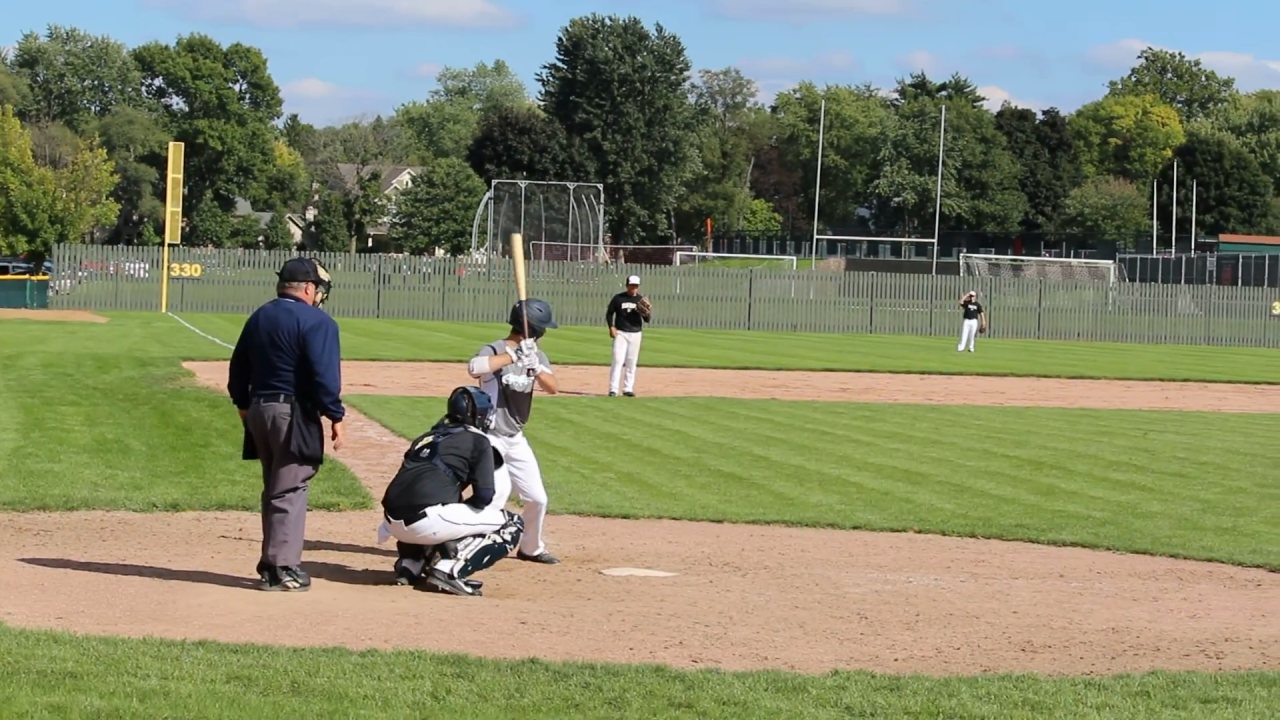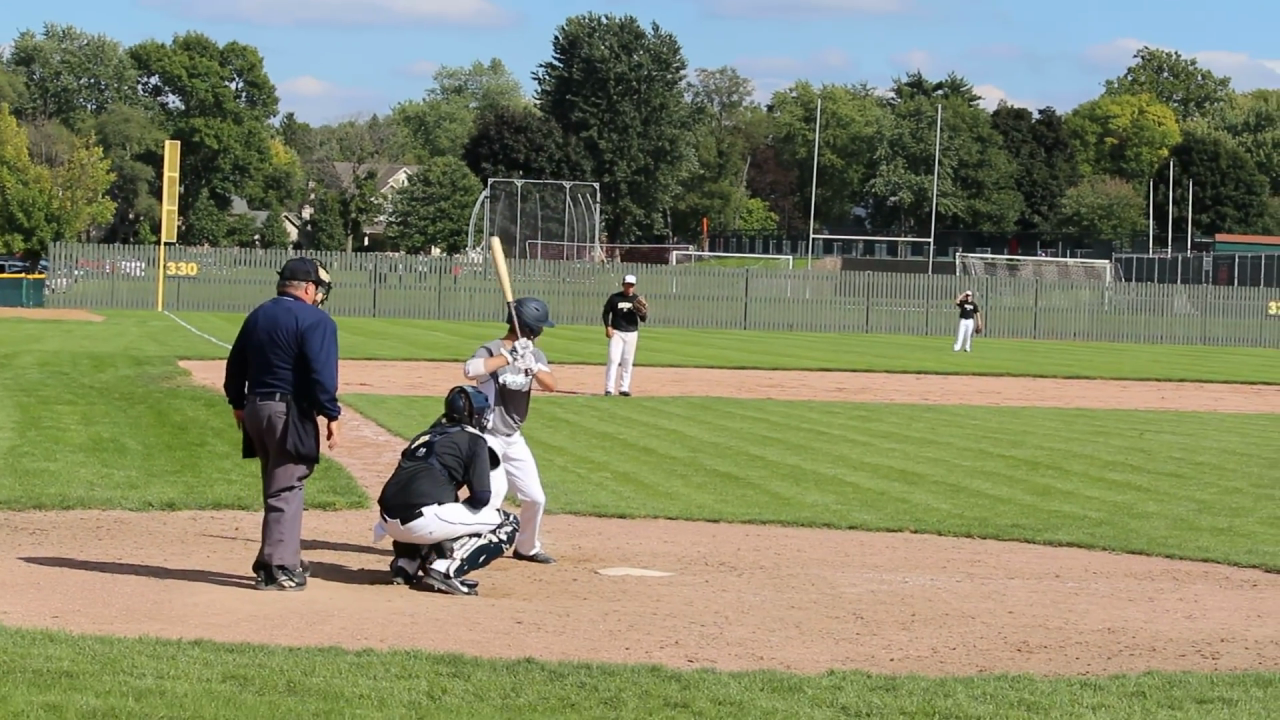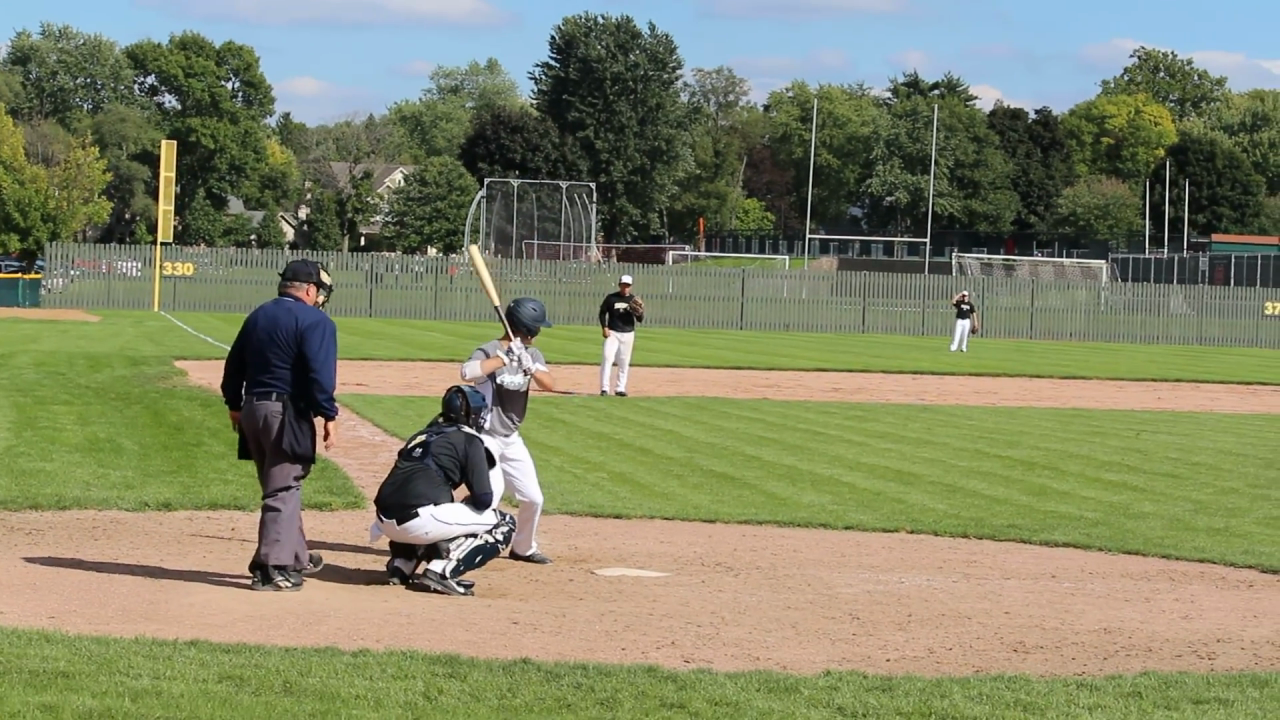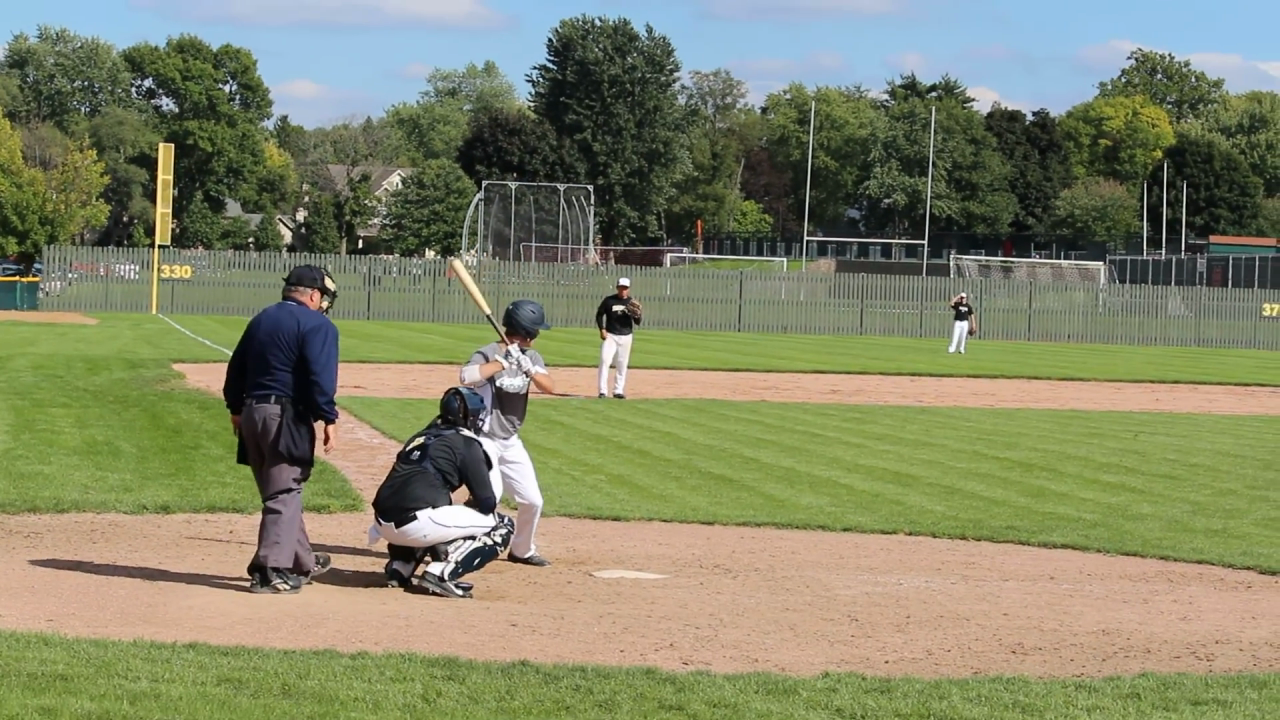
dt=0.1s
person 1, frame 1
left shoulder: (259, 317)
right shoulder: (317, 321)
left elbow: (238, 366)
right elbow: (325, 375)
left wrist: (243, 403)
right wrist: (335, 416)
left hip: (260, 411)
right hip: (294, 414)
left knee: (275, 491)
right knee: (290, 492)
left ankle: (274, 562)
right ankle: (280, 568)
person 1, frame 2
left shoulder: (257, 315)
right shoulder: (316, 320)
left elbow: (236, 364)
right elbow: (322, 373)
left wrist: (238, 403)
right wrist: (331, 415)
left hip: (256, 410)
right hip: (291, 414)
left knee: (278, 488)
right knee: (286, 491)
left ankle: (284, 559)
right ankle: (276, 568)
person 1, frame 3
left shoulder: (257, 316)
right shoulder: (315, 321)
left elbow: (234, 364)
right elbow: (320, 374)
left wrist: (234, 404)
right wrist: (328, 415)
left hip: (253, 410)
right hip: (288, 414)
left knee: (278, 489)
right knee: (283, 491)
left ankle: (296, 558)
right ankle: (272, 568)
person 1, frame 4
left shoulder: (260, 319)
right shoulder: (318, 325)
left elbow: (236, 367)
right elbow: (321, 378)
left wrist: (236, 408)
right wrist: (328, 419)
left hip: (252, 413)
right hip: (286, 418)
left knee: (281, 491)
right knee: (284, 494)
left ankle: (302, 562)
right ankle: (270, 571)
person 2, frame 1
left shoulder: (536, 354)
right shoulder: (495, 350)
left elbow: (553, 388)
right elbow: (474, 368)
left wrist: (535, 368)
right wrist: (514, 355)
left hip: (516, 438)
right hip: (490, 437)
left knee: (537, 497)
right knee: (497, 493)
left ankle: (531, 548)
person 2, frame 2
left shoulder: (534, 353)
right shoulder: (492, 349)
left elbow: (551, 385)
right elbow: (470, 370)
left wrist: (532, 367)
right wrist: (509, 356)
left hip: (514, 438)
right hip: (487, 437)
left knee: (535, 497)
right knee: (494, 494)
left ankle: (527, 548)
person 2, frame 3
left shoulder: (532, 353)
right shoulder: (488, 350)
left elbow: (550, 385)
right elbow: (467, 372)
left wrist: (530, 367)
right wrist: (505, 357)
left hip: (512, 439)
right hip: (485, 437)
left knee: (533, 498)
right knee: (490, 494)
left ankle: (523, 548)
person 2, frame 4
left shoulder: (531, 356)
right shoulder: (487, 353)
left elbow: (549, 387)
right elbow: (466, 377)
left wrist: (528, 370)
right wrist: (503, 362)
left hip: (512, 442)
right hip: (484, 440)
left knee: (532, 500)
left ankle: (522, 550)
person 3, frame 1
left shoulder: (428, 437)
right shoulder: (478, 441)
right elbow: (484, 495)
right wrist: (463, 508)
left hip: (394, 520)
right hip: (424, 519)
right knee: (511, 525)
left ankle: (409, 565)
right ankle: (450, 571)
person 3, frame 2
left shoulder: (426, 435)
right shoulder: (473, 440)
right elbow: (481, 497)
right wrist: (465, 506)
left hip: (390, 520)
right hip: (420, 519)
right knee: (508, 524)
left ankle: (405, 564)
right ankle: (446, 571)
person 3, frame 3
left shoulder: (423, 435)
right shoulder: (469, 441)
right elbow: (483, 499)
left hip: (386, 520)
right hip: (416, 519)
right knee: (504, 524)
left ankle: (401, 565)
right ankle: (442, 572)
person 3, frame 4
left shoulder: (422, 436)
right shoulder: (468, 444)
right elbow: (487, 504)
left hip: (385, 522)
right hip: (415, 523)
right knee: (502, 526)
left ankle: (399, 567)
right ankle: (441, 574)
